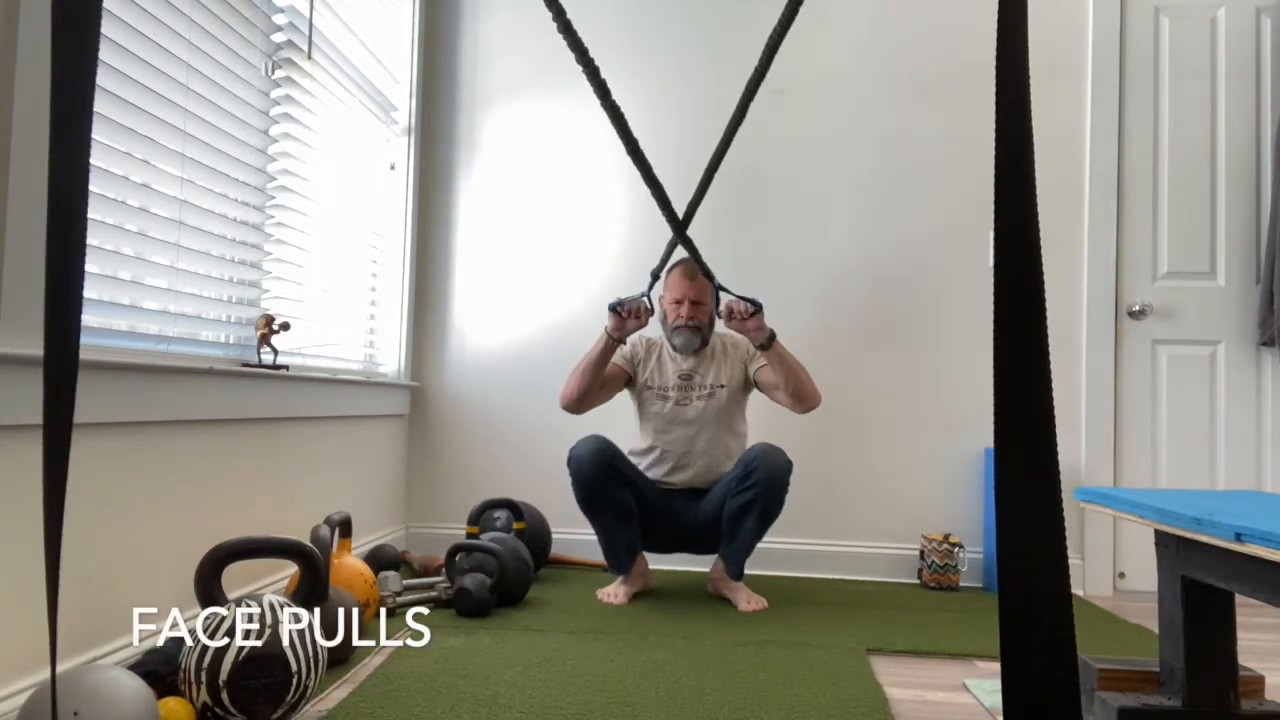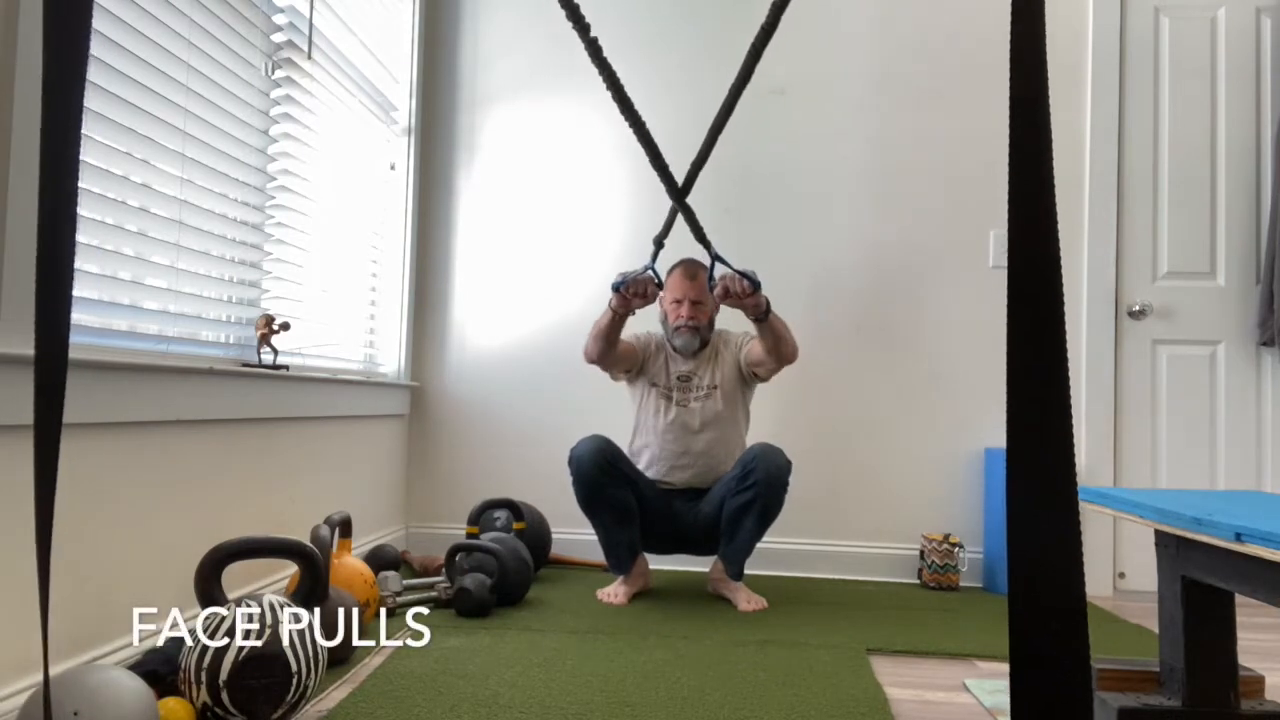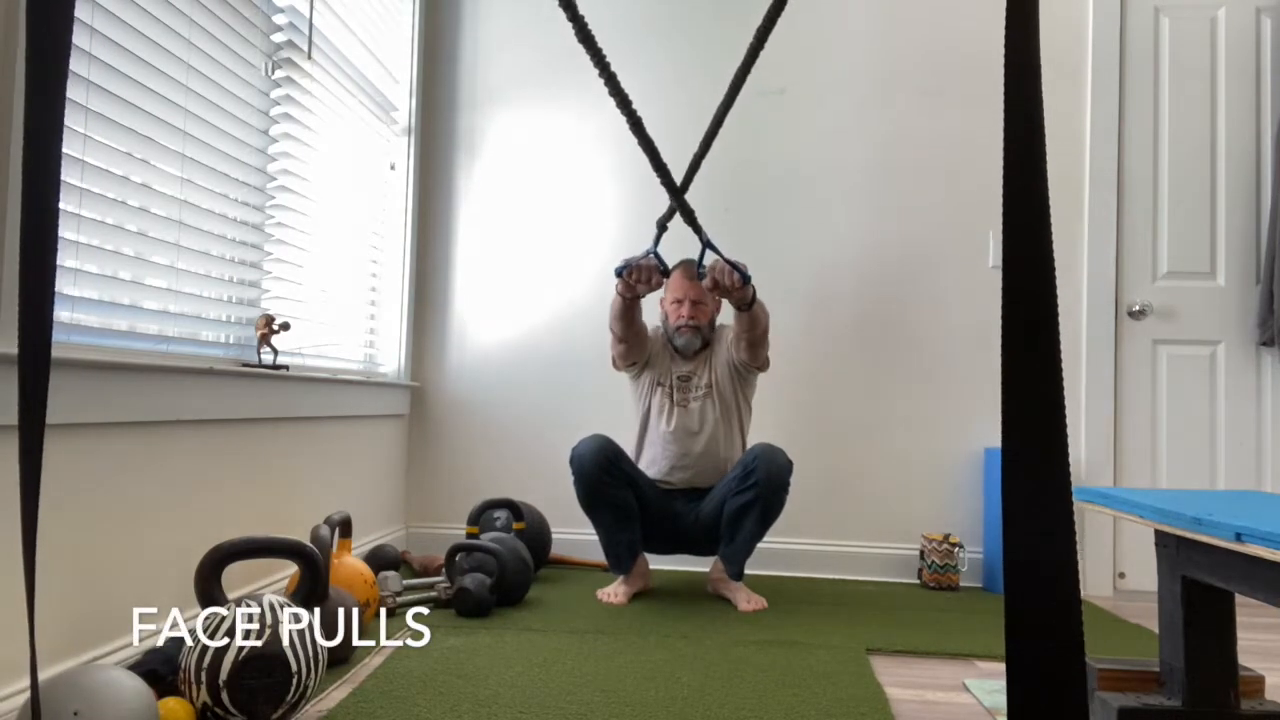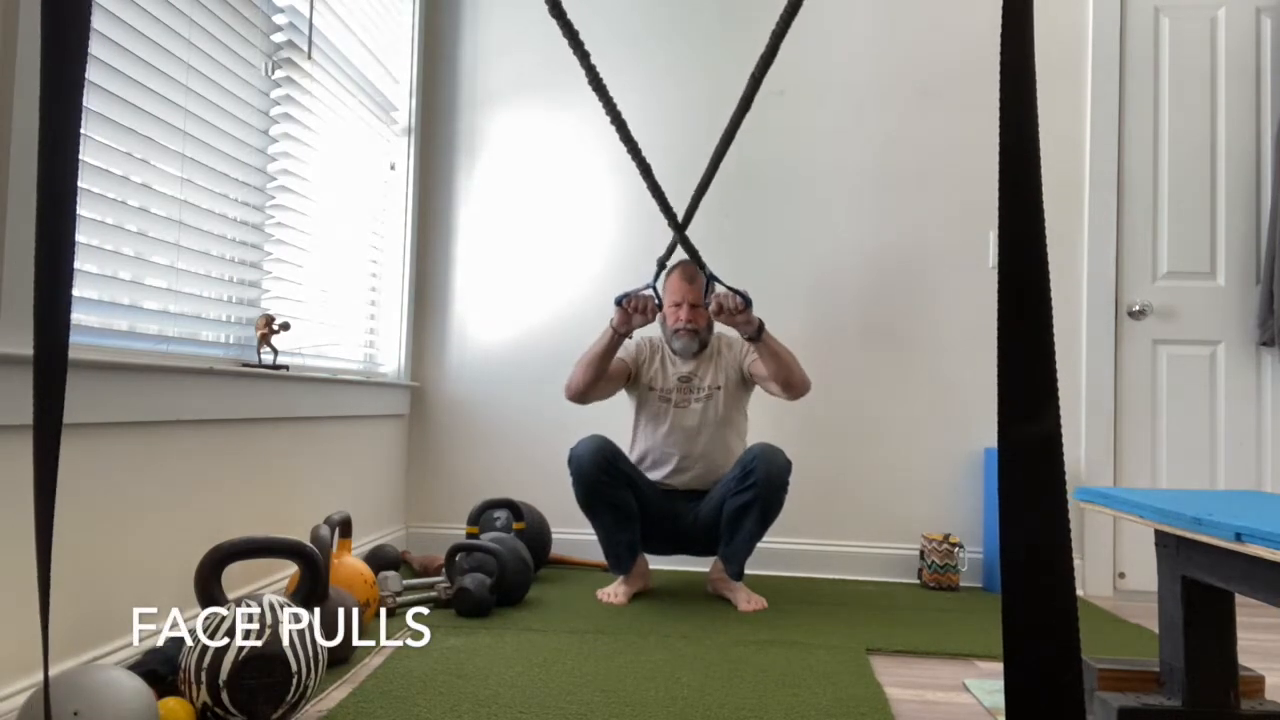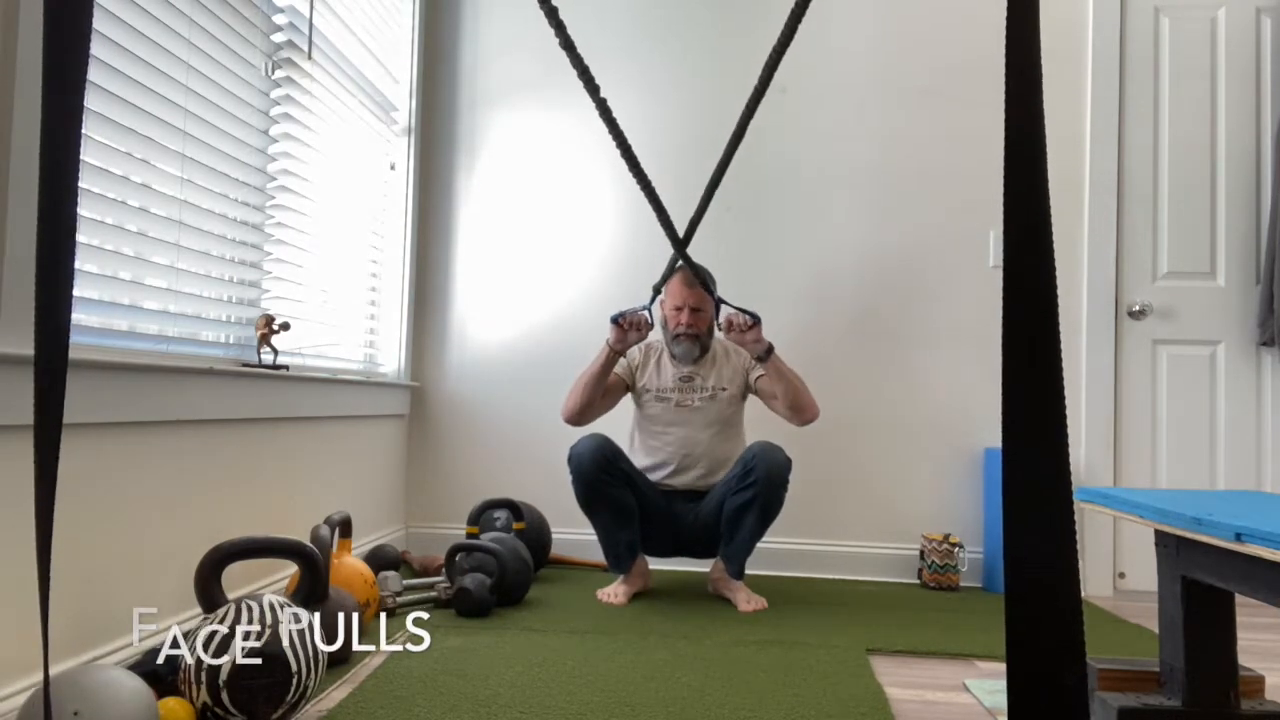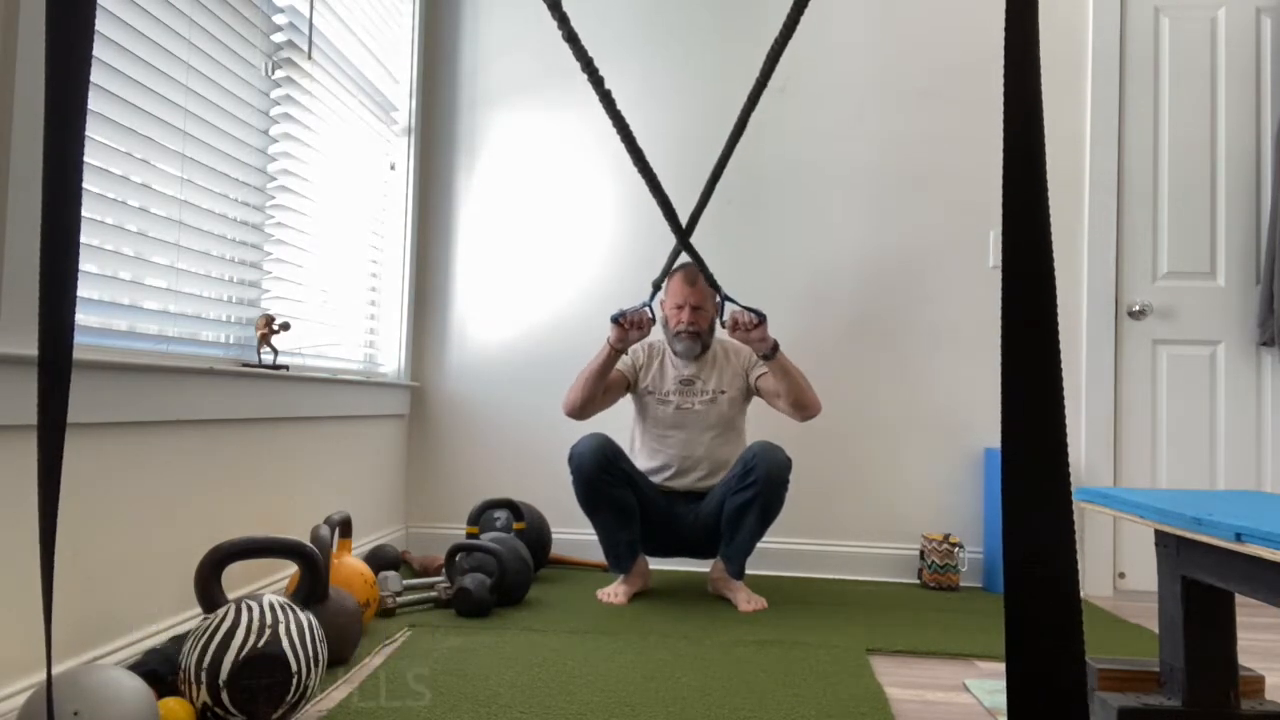
dt=0.5s
person 1, frame 1
left shoulder: (740, 353)
right shoulder: (639, 352)
left elbow: (806, 401)
right elbow: (572, 402)
left wrist: (763, 337)
right wrist: (612, 336)
left hip: (715, 509)
right hip: (650, 507)
left knee: (771, 460)
right knee: (588, 453)
left ankle: (728, 573)
right ankle: (630, 571)
person 1, frame 2
left shoulder: (736, 351)
right shoulder: (642, 352)
left elbow: (784, 353)
right elbow: (596, 352)
left wrist: (758, 308)
right wrist: (619, 308)
left hip: (715, 510)
right hip: (649, 508)
left knee: (769, 460)
right knee: (589, 453)
left ankle: (727, 573)
right ankle: (630, 570)
person 1, frame 3
left shoulder: (735, 351)
right shoulder: (645, 351)
left elbow: (755, 330)
right elbow: (622, 328)
left wrist: (744, 297)
right wrist: (627, 293)
left hip: (716, 511)
right hip: (652, 508)
left knee: (770, 461)
right knee: (590, 452)
left ankle: (727, 573)
right ankle: (630, 570)
person 1, frame 4
left shoulder: (736, 353)
right shoulder: (641, 353)
left elbow: (796, 387)
right elbow: (576, 392)
left wrist: (752, 329)
right wrist: (618, 329)
left hip: (715, 512)
right hip: (650, 509)
left knee: (770, 461)
right knee: (589, 453)
left ankle: (727, 574)
right ankle: (631, 570)
person 1, frame 5
left shoulder: (739, 359)
right shoulder: (639, 358)
left elbow: (805, 413)
right elbow: (573, 414)
left wrist: (761, 350)
right wrist: (613, 348)
left hip: (714, 514)
right hip: (651, 511)
left knee: (770, 459)
right knee: (589, 451)
left ankle: (727, 573)
right ankle: (631, 570)
person 1, frame 6
left shoulder: (741, 359)
right shoulder: (641, 358)
left elbow: (806, 408)
right elbow: (575, 407)
left wrist: (766, 347)
right wrist: (615, 345)
left hip: (715, 514)
right hip: (652, 511)
left knee: (770, 459)
right knee: (589, 451)
left ankle: (727, 573)
right ankle: (631, 570)
